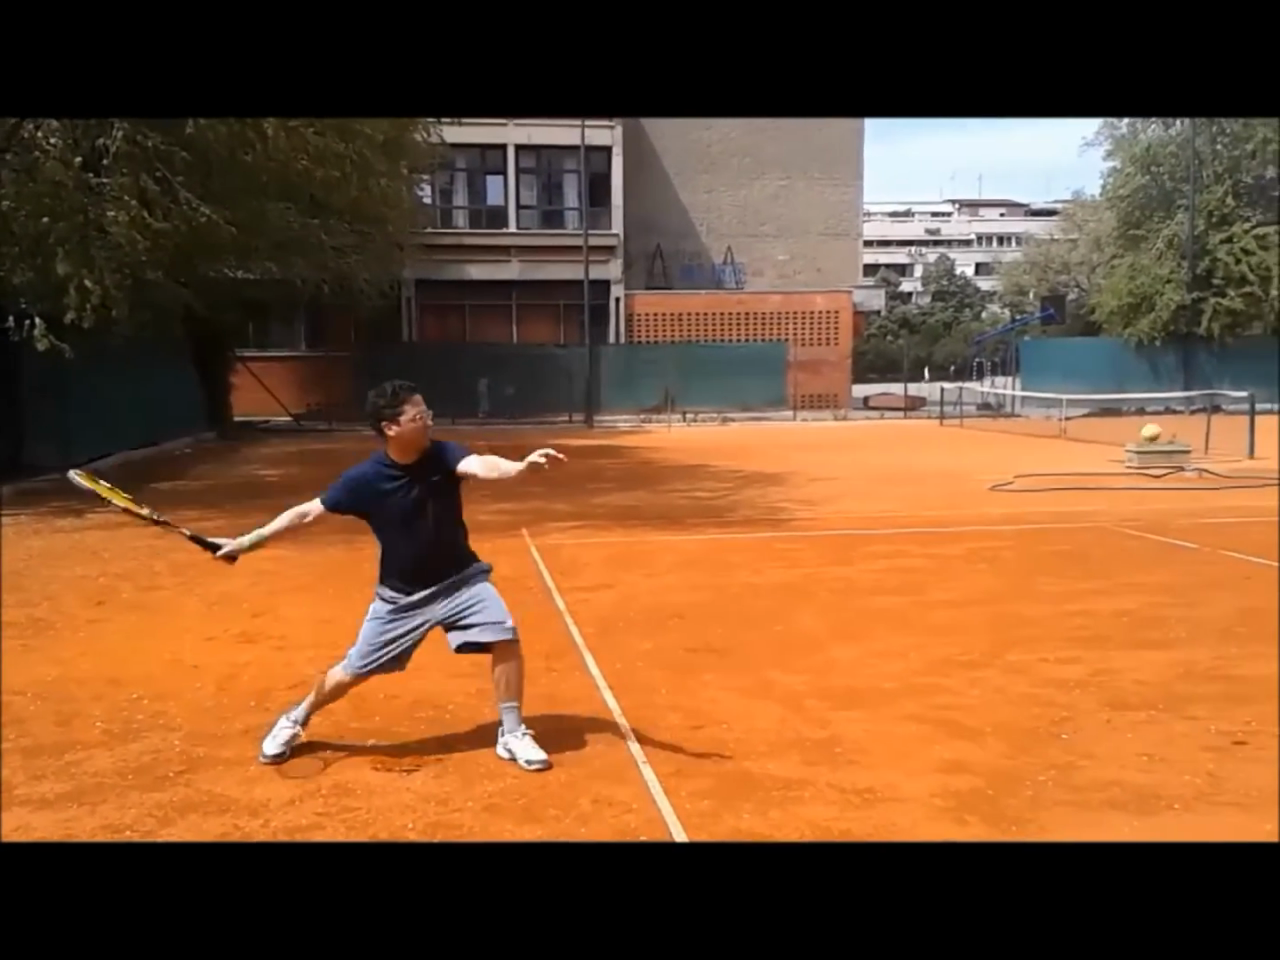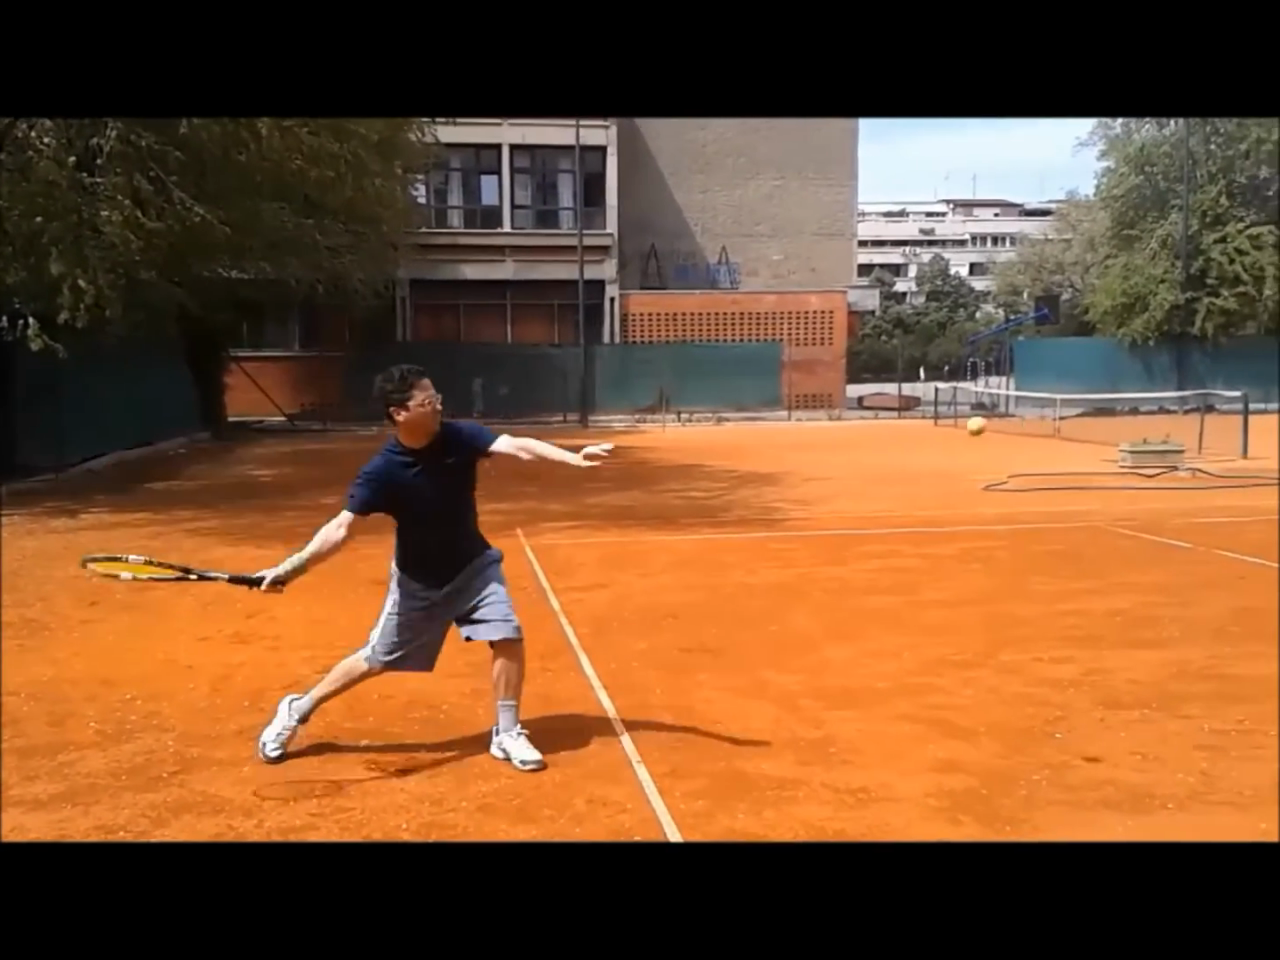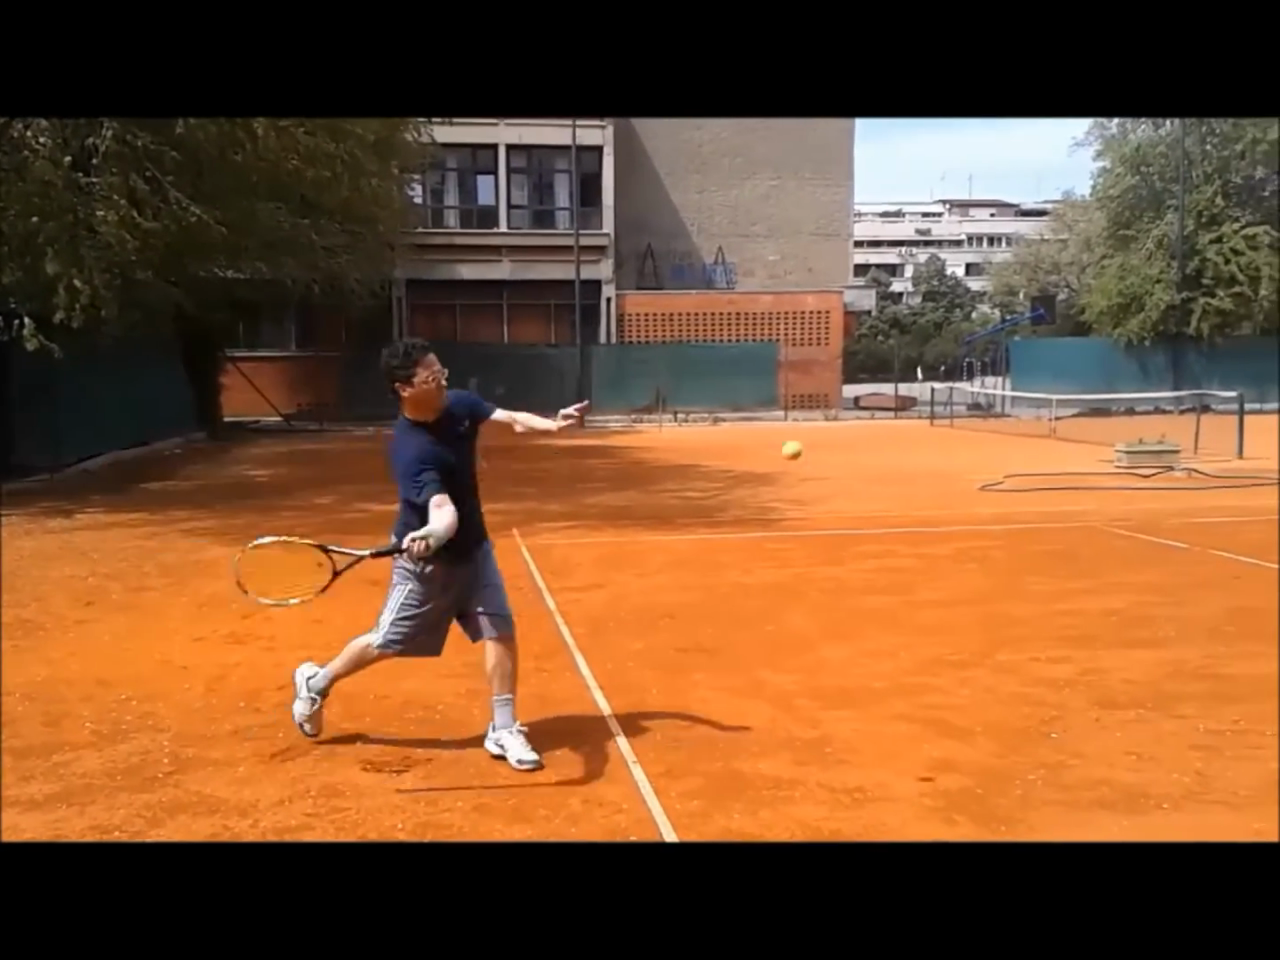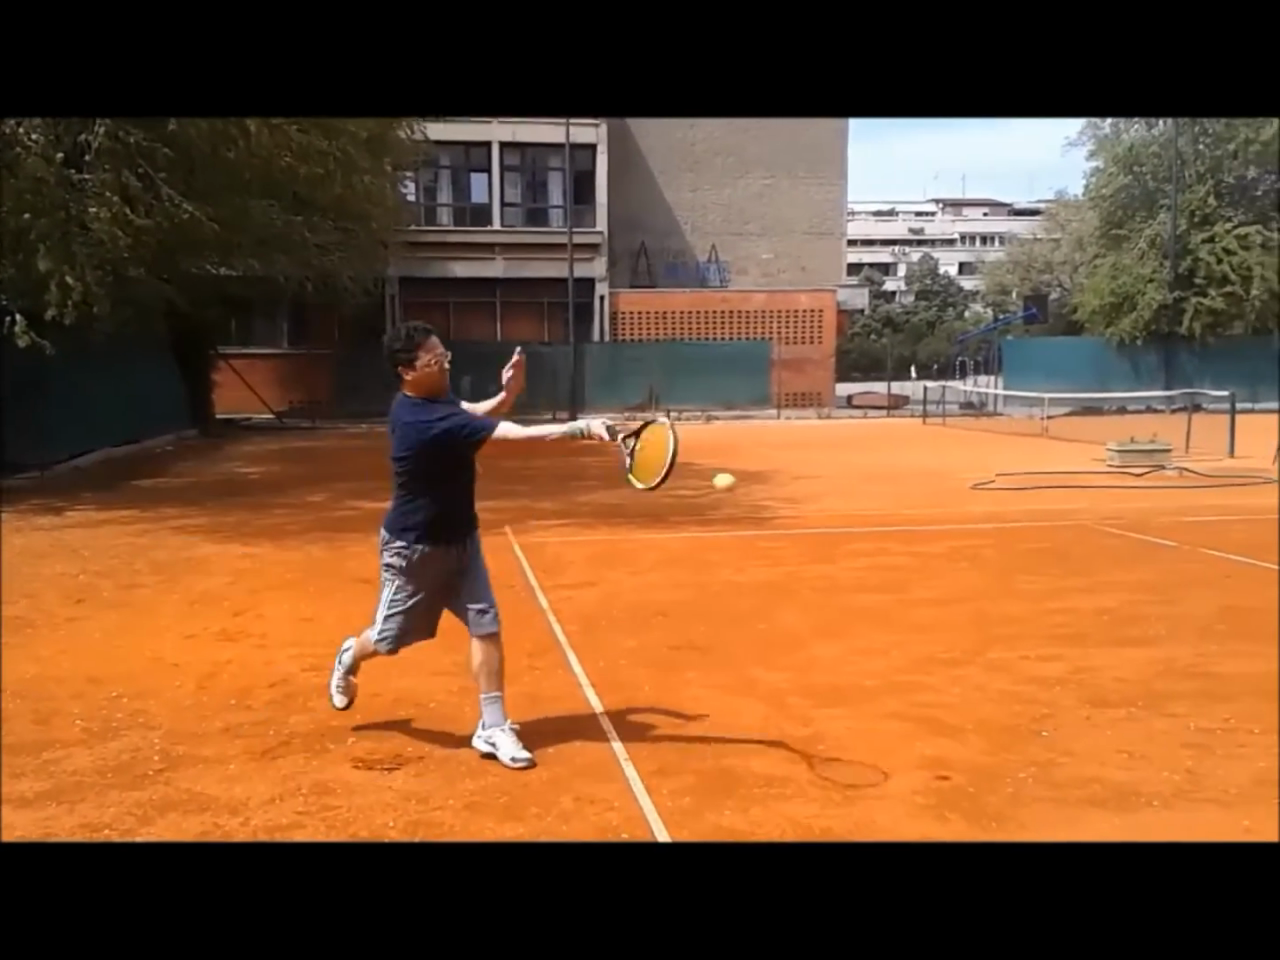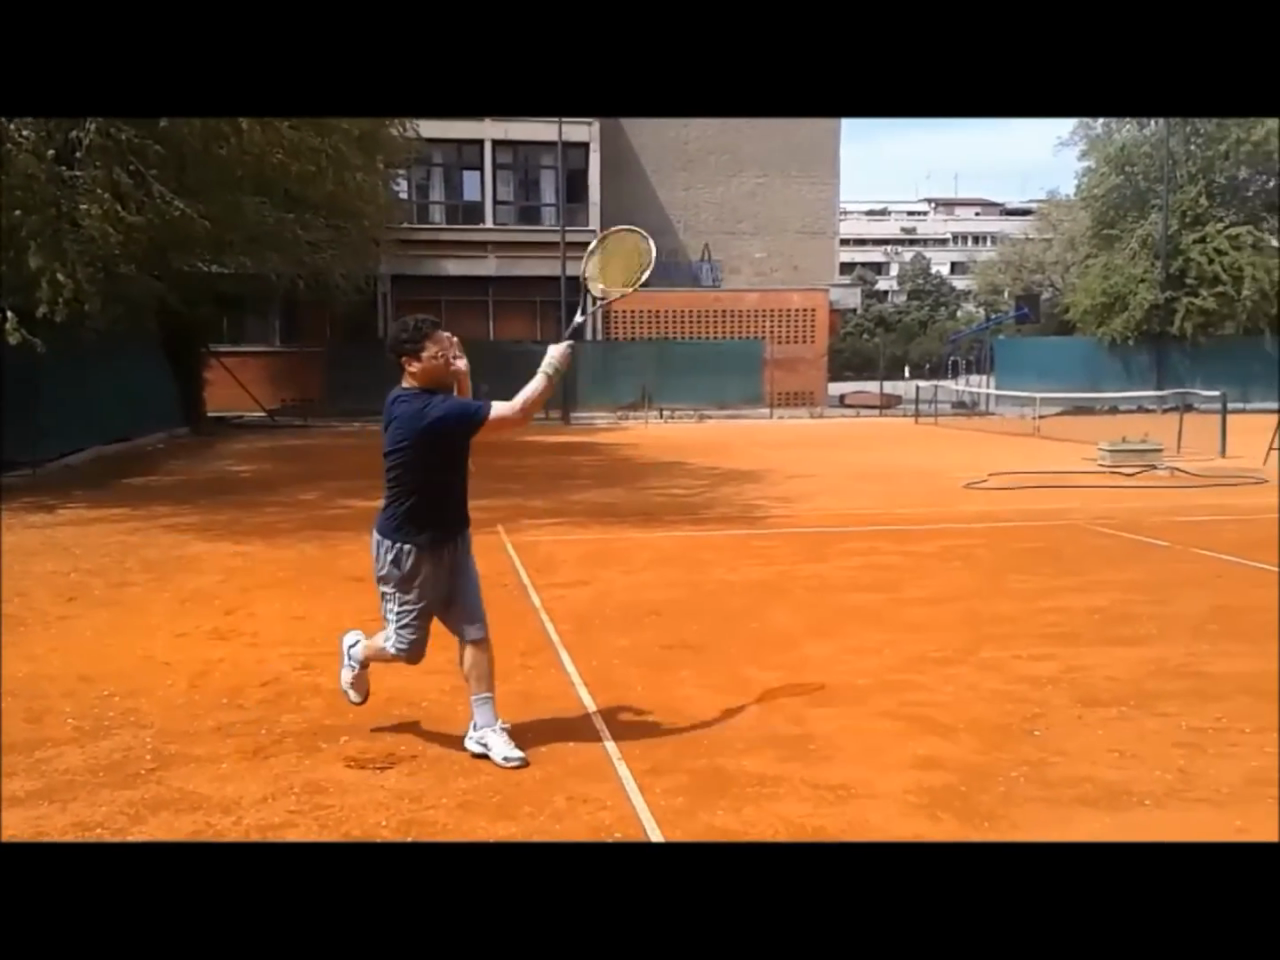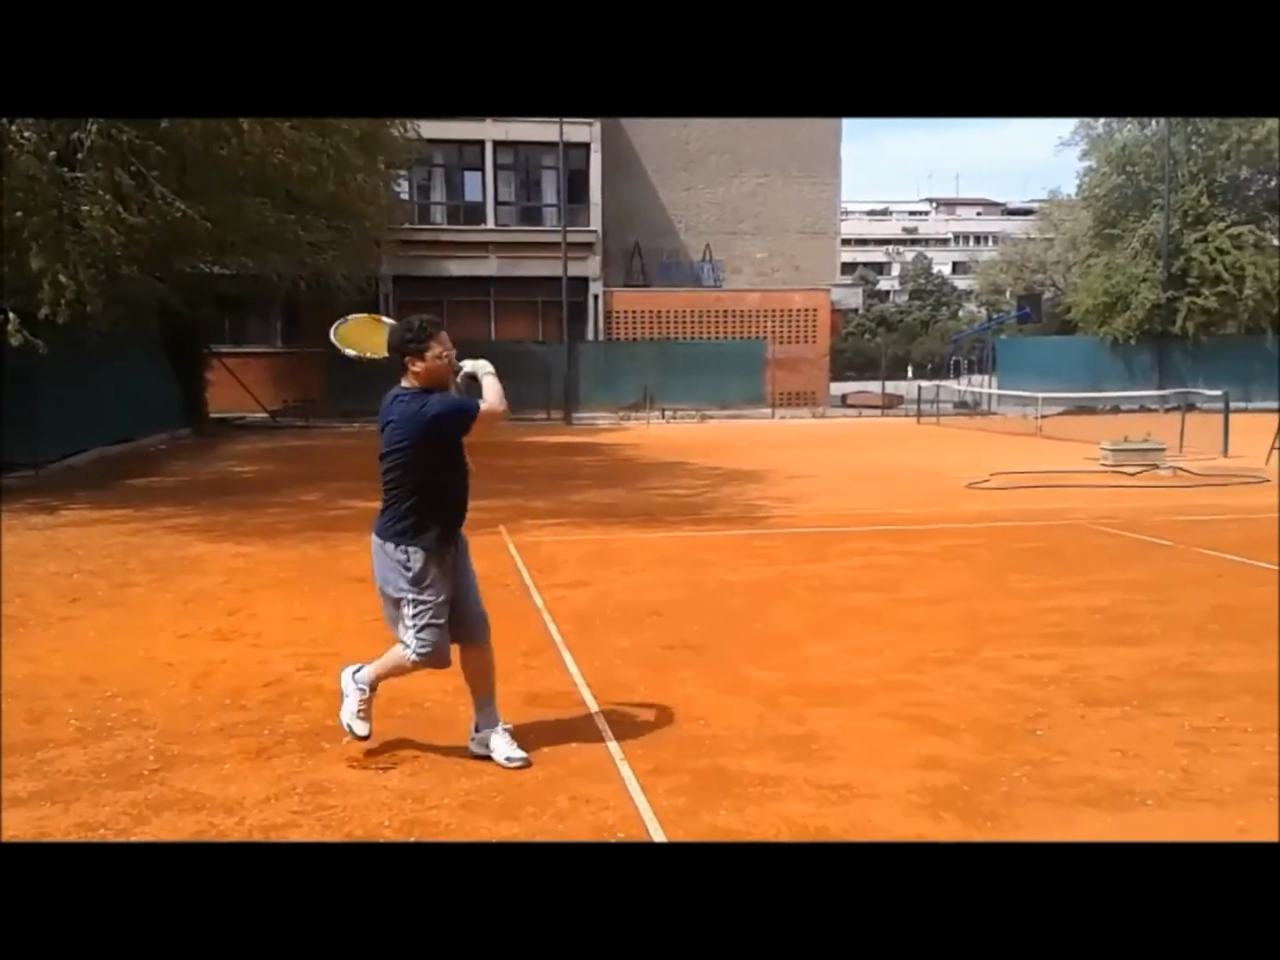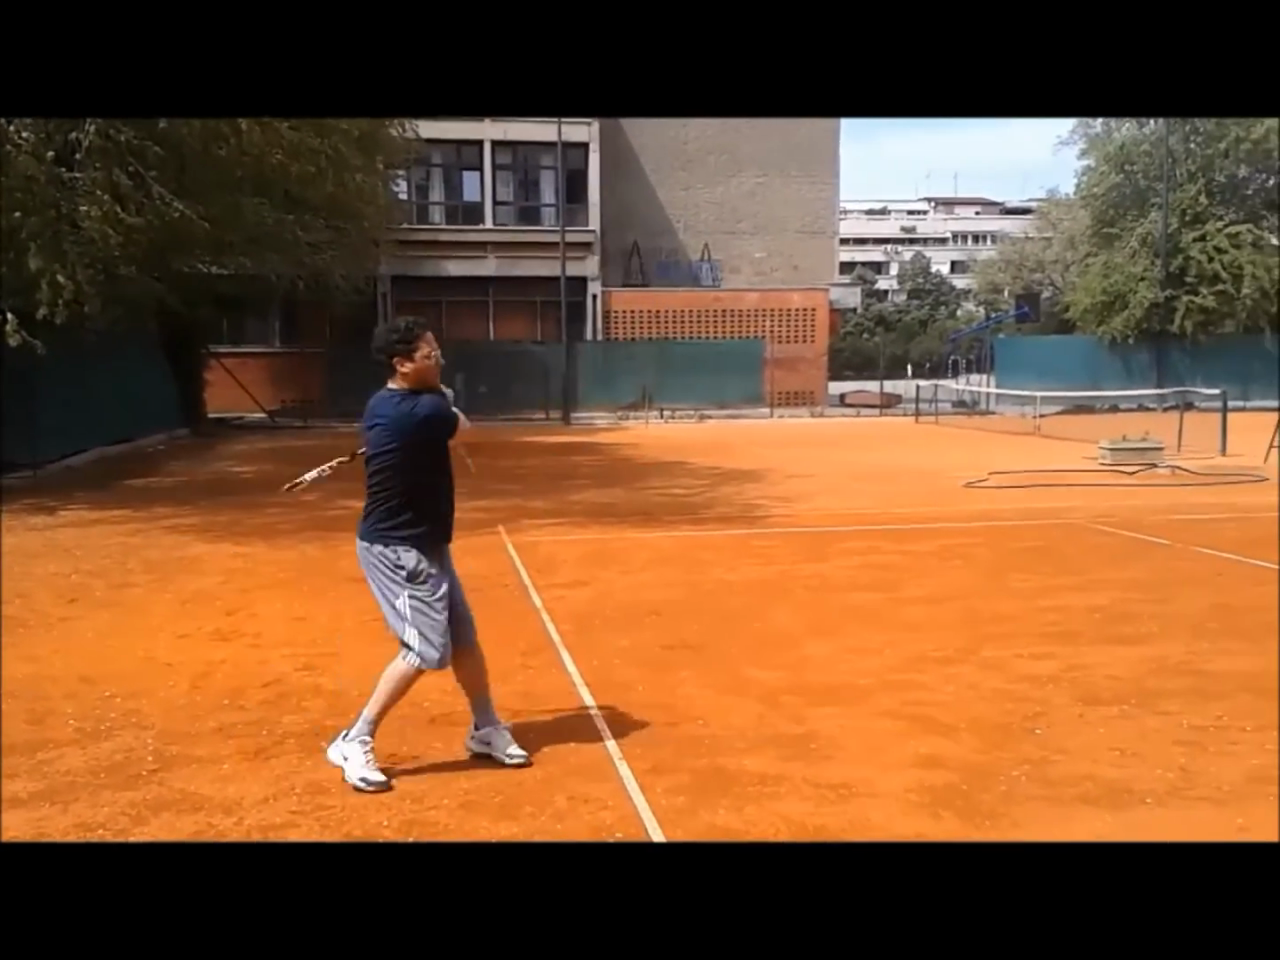
dt=0.1s
person 1, frame 1
left shoulder: (442, 455)
right shoulder: (363, 480)
left elbow: (480, 465)
right elbow: (306, 513)
left wrist: (522, 465)
right wrist: (247, 541)
left hip: (461, 579)
right hip: (402, 593)
left knee: (504, 639)
right knee: (354, 670)
left ankle: (513, 733)
right ankle: (295, 722)
person 1, frame 2
left shoulder: (458, 435)
right shoulder: (381, 472)
left elbow: (516, 446)
right elbow: (340, 528)
left wrist: (573, 456)
right wrist: (290, 568)
left hip: (474, 567)
right hip: (423, 583)
left knee: (507, 640)
right knee: (373, 661)
left ankle: (506, 733)
right ankle: (296, 711)
person 1, frame 3
left shoulder: (459, 405)
right shoulder: (412, 450)
left elbow: (512, 420)
right elbow: (443, 509)
left wrist: (555, 424)
right wrist: (435, 533)
left hip: (472, 549)
right hip: (428, 562)
left knee: (499, 632)
right knee: (385, 642)
left ankle: (504, 730)
right ankle: (315, 683)
person 1, frame 4
left shoulder: (433, 402)
right shoulder: (428, 423)
left elbow: (477, 416)
right elbow: (510, 435)
left wrist: (507, 393)
right wrist: (577, 429)
left hip: (457, 538)
right hip: (415, 546)
left knee: (486, 628)
right knee: (391, 637)
left ankle: (492, 728)
right ankle: (351, 655)
person 1, frame 5
left shoulder: (426, 398)
right shoulder: (430, 412)
left elbow: (468, 410)
right elbow: (513, 416)
left wrist: (462, 378)
right wrist: (551, 366)
left hip: (448, 539)
right hip: (409, 547)
left knee: (475, 632)
right knee: (404, 647)
left ankle: (483, 728)
right ankle: (356, 651)
person 1, frame 6
left shoulder: (406, 400)
right shoulder: (436, 409)
right elbow: (494, 411)
left wrist: (457, 377)
right wrist: (486, 371)
left hip: (442, 543)
right hip: (411, 548)
left knee: (476, 635)
right knee: (423, 649)
left ankle: (487, 729)
right ankle: (359, 680)
person 1, frame 7
left shoulder: (387, 405)
right shoulder: (421, 413)
right elbow: (462, 424)
right wrist: (441, 397)
left hip: (417, 546)
right hip: (399, 551)
left knee: (463, 641)
right knee: (427, 652)
left ankle: (486, 729)
right ankle: (354, 742)
